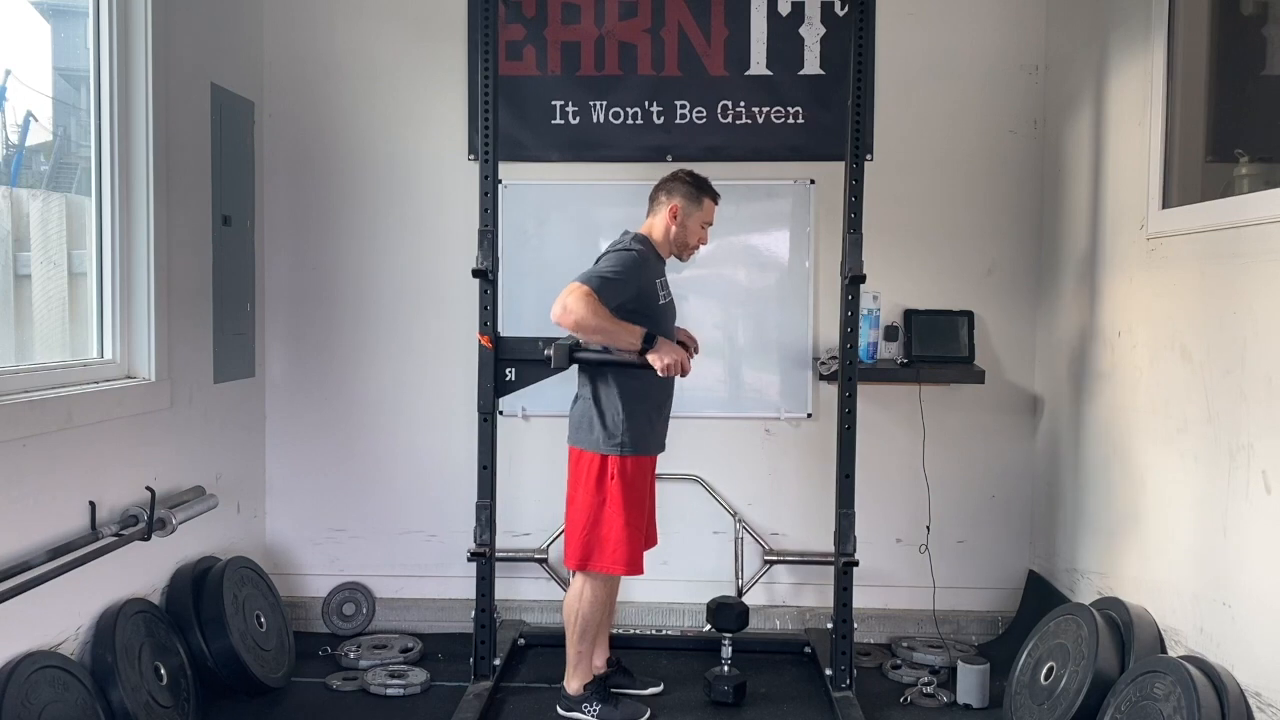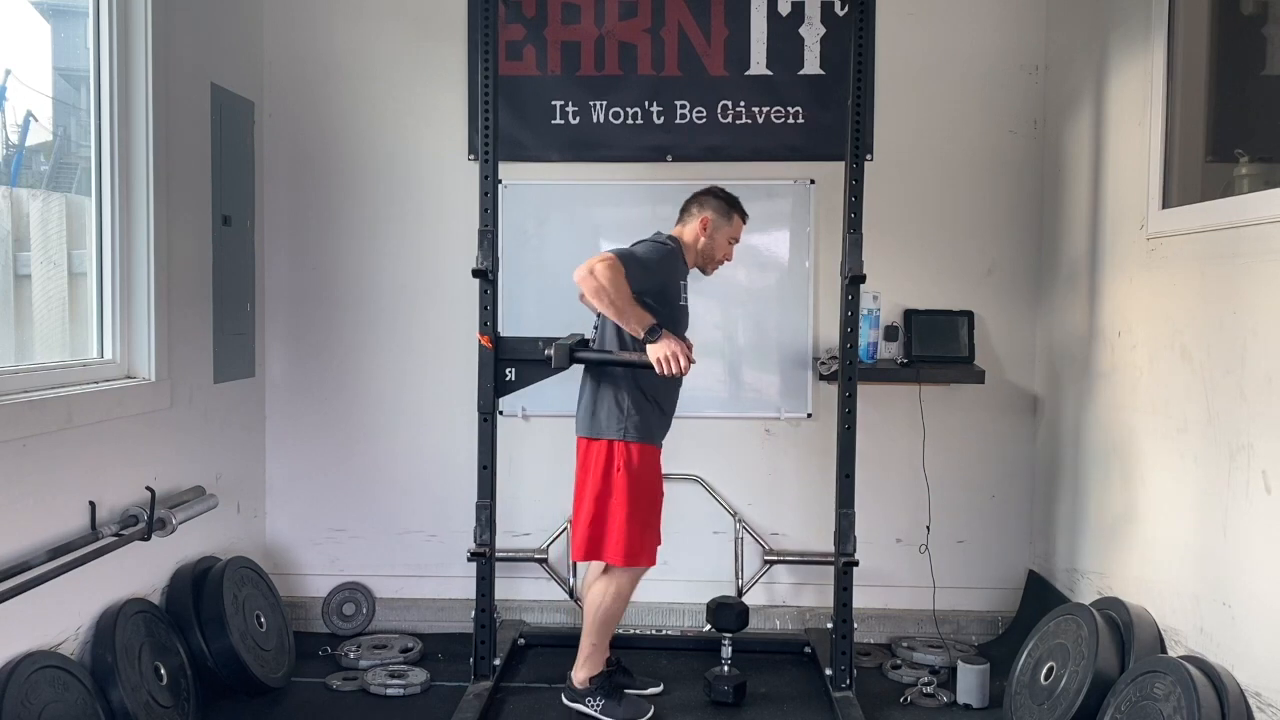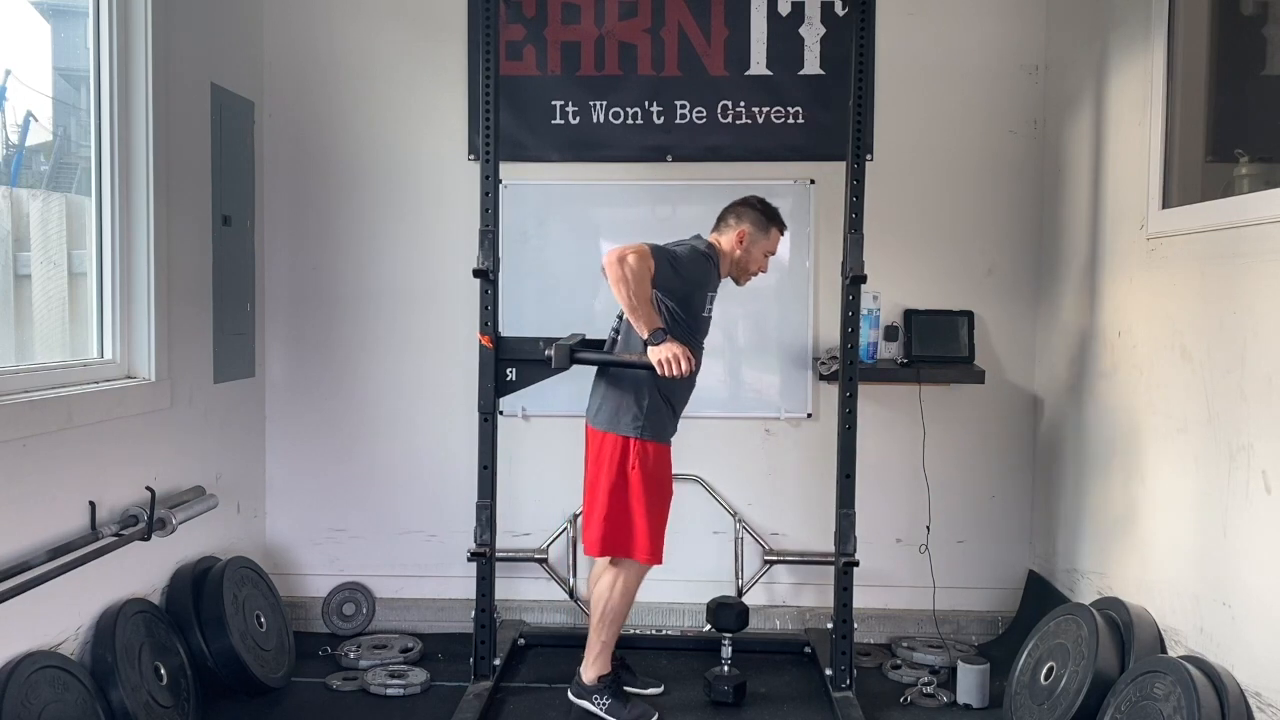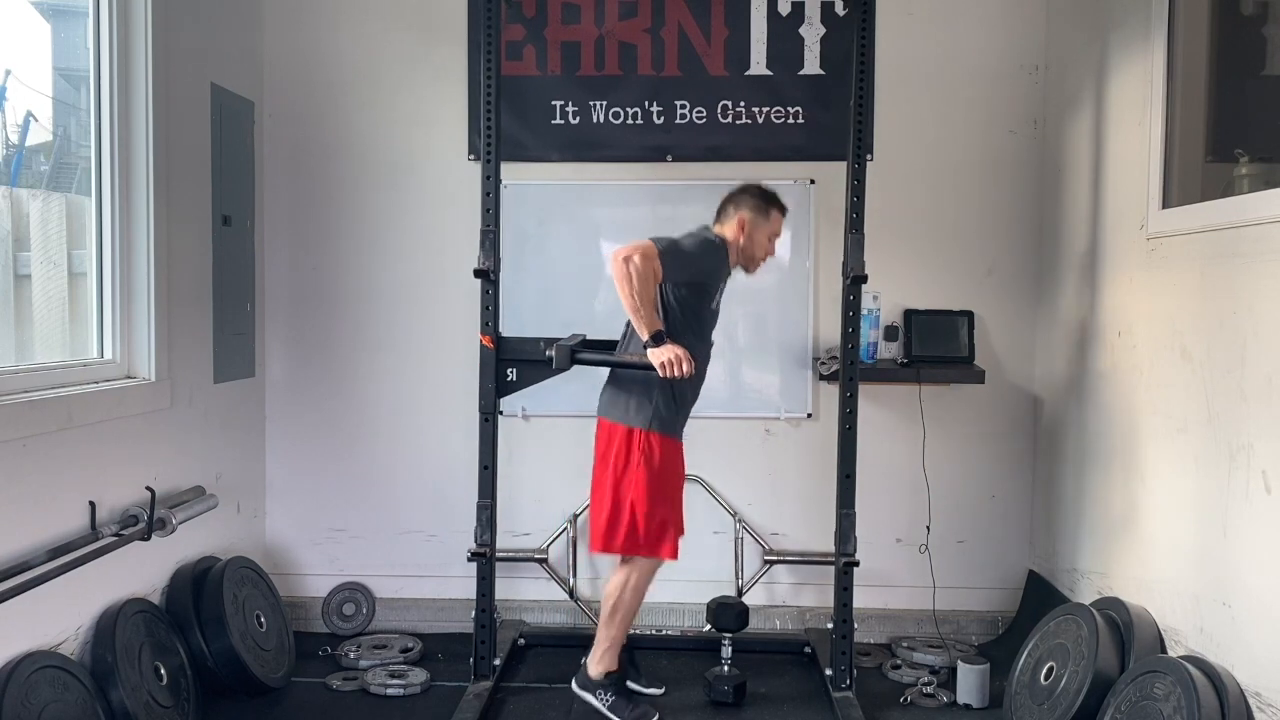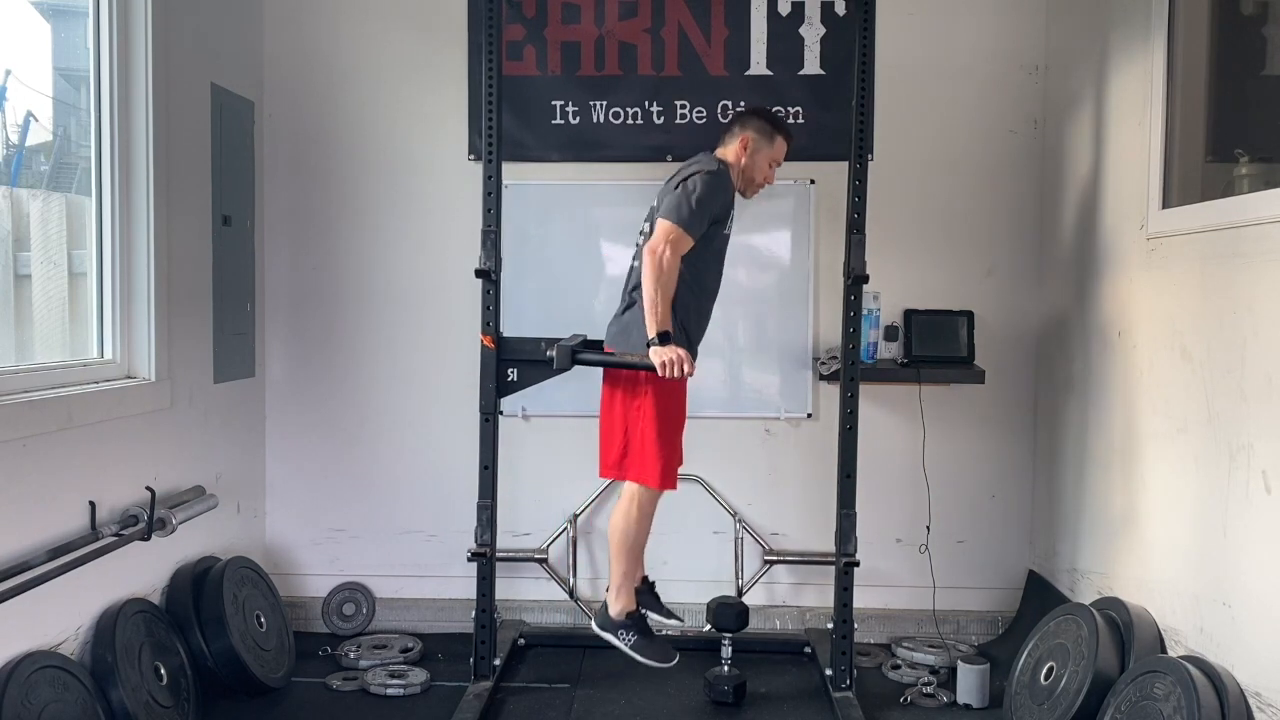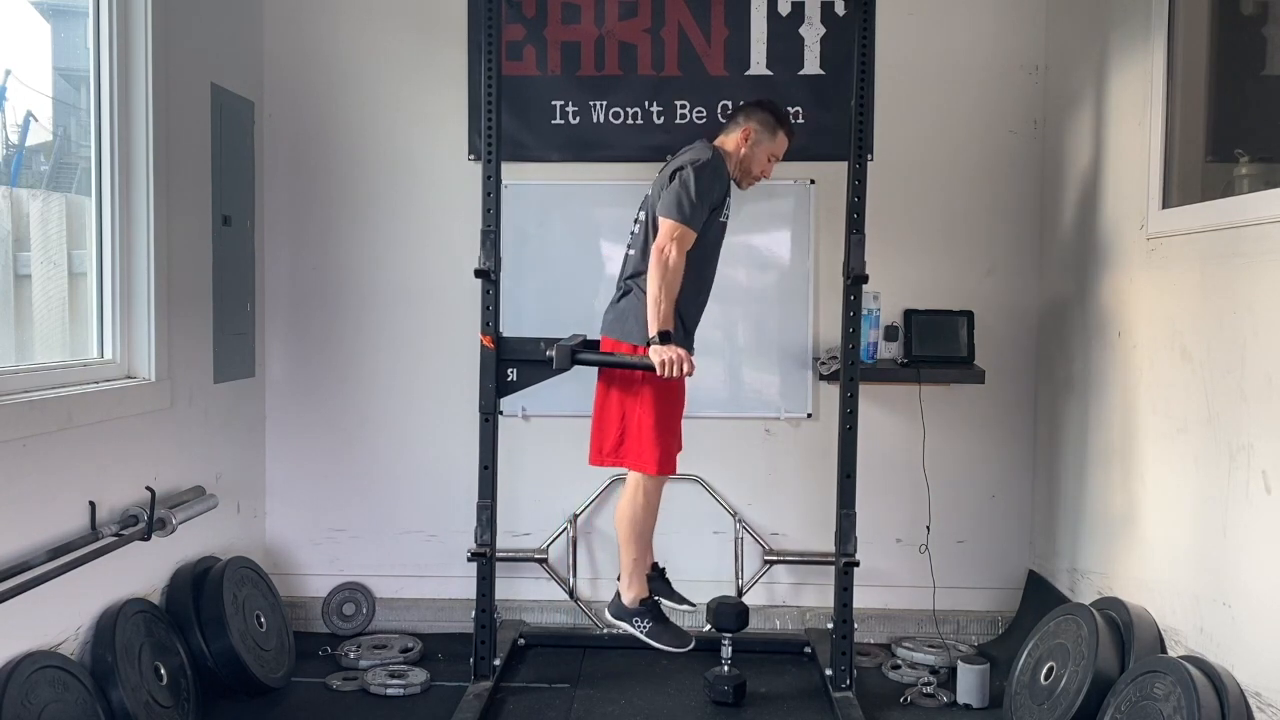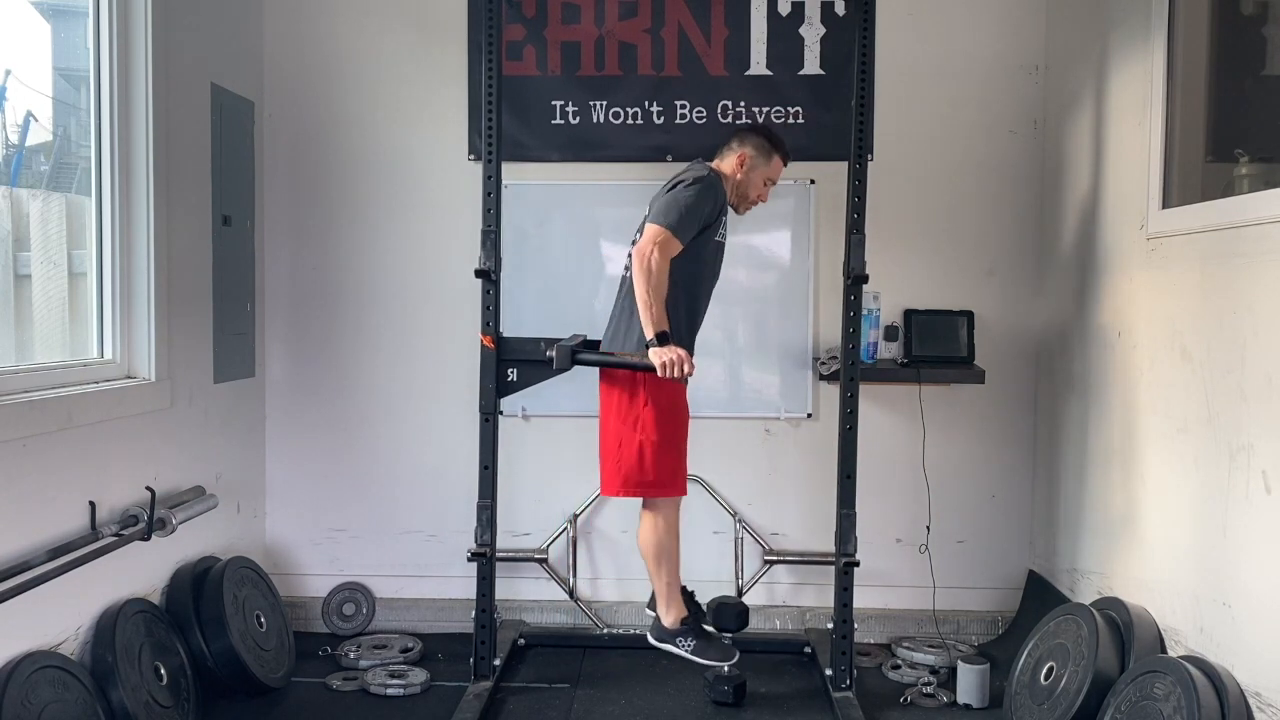
dt=0.3s
person 1, frame 1
left shoulder: (646, 261)
right shoulder: (632, 257)
right elbow: (567, 311)
left wrist: (667, 332)
right wrist: (650, 341)
left hip: (630, 436)
right hip: (611, 437)
left knee: (611, 561)
right knee: (598, 566)
left ankle: (600, 664)
person 1, frame 2
left shoulder: (665, 264)
right shoulder: (662, 254)
left elbow: (601, 295)
right elbow: (590, 275)
right wrist: (654, 334)
left hip: (628, 429)
right hip: (620, 430)
left knee: (614, 558)
right knee: (621, 561)
left ankle: (600, 663)
person 1, frame 3
left shoulder: (696, 267)
right shoulder: (697, 260)
left elbow: (623, 271)
right elbow: (622, 260)
right wrist: (655, 337)
left hip: (634, 422)
right hip: (632, 425)
left knee: (619, 554)
right knee: (632, 555)
left ankle: (603, 660)
person 1, frame 4
left shoulder: (709, 263)
right shoulder: (704, 252)
left elbow: (654, 286)
right elbow: (629, 260)
right wrist: (654, 340)
left hip: (653, 420)
right hip: (641, 420)
left knee: (644, 549)
right knee: (645, 551)
left ankle: (612, 655)
right ankle: (597, 672)
person 1, frame 5
left shoulder: (705, 183)
right shoulder: (709, 179)
right elbow: (660, 254)
right wrist: (660, 339)
left hip: (654, 350)
right hip: (649, 353)
left knee: (647, 480)
right knee: (644, 482)
left ankle: (633, 583)
right ankle: (618, 611)
person 1, frame 6
left shoulder: (703, 171)
right shoulder: (704, 167)
right elbow: (668, 250)
right wrist: (662, 337)
left hip: (651, 336)
right hip: (644, 339)
left knee: (651, 467)
right knee: (646, 469)
left ankle: (644, 570)
right ankle: (631, 599)
person 1, frame 7
left shoulder: (704, 200)
right shoulder: (701, 187)
right elbow: (649, 252)
right wrist: (659, 340)
left hip: (654, 360)
right hip: (644, 364)
left knee: (665, 490)
right knee: (661, 495)
left ankle: (670, 595)
right ankle: (672, 621)
